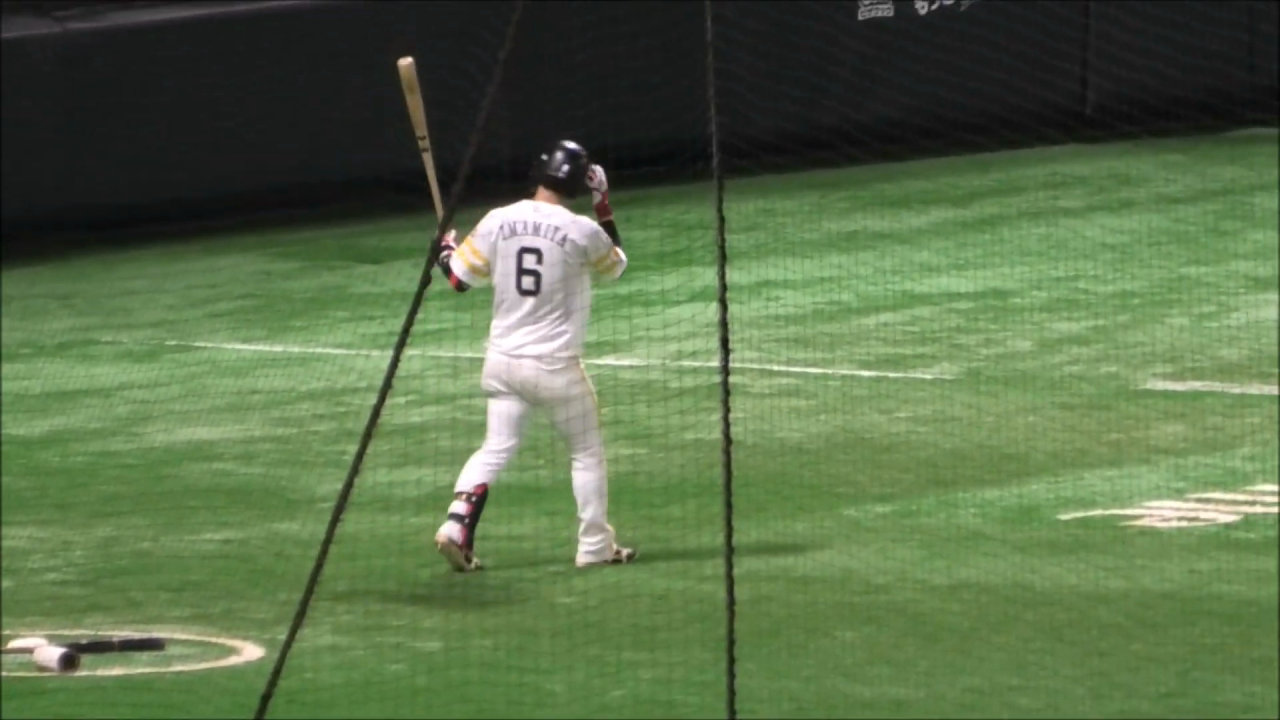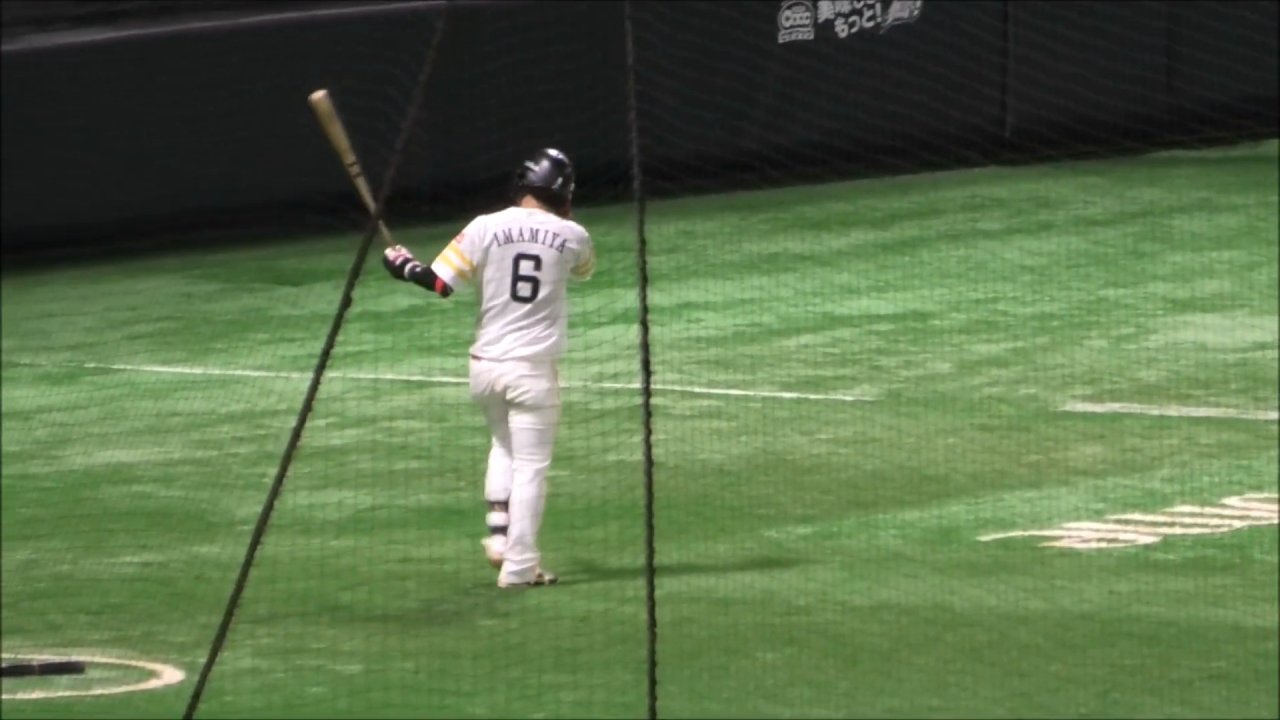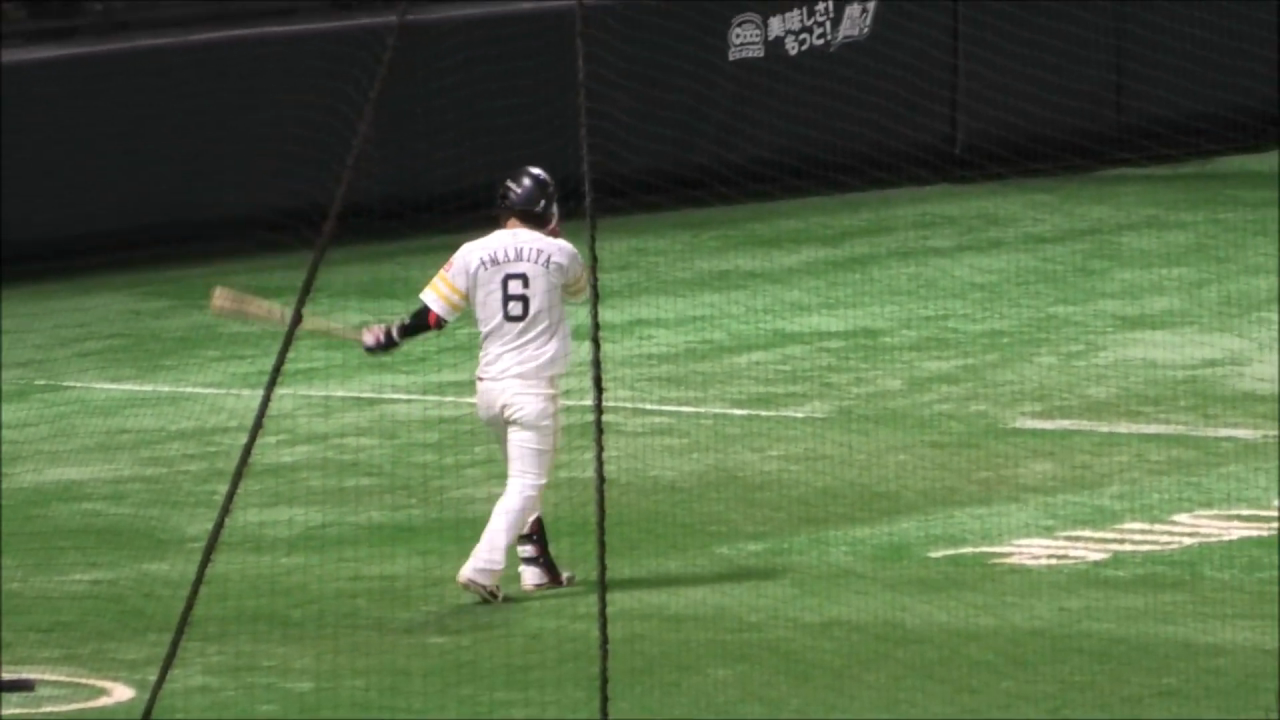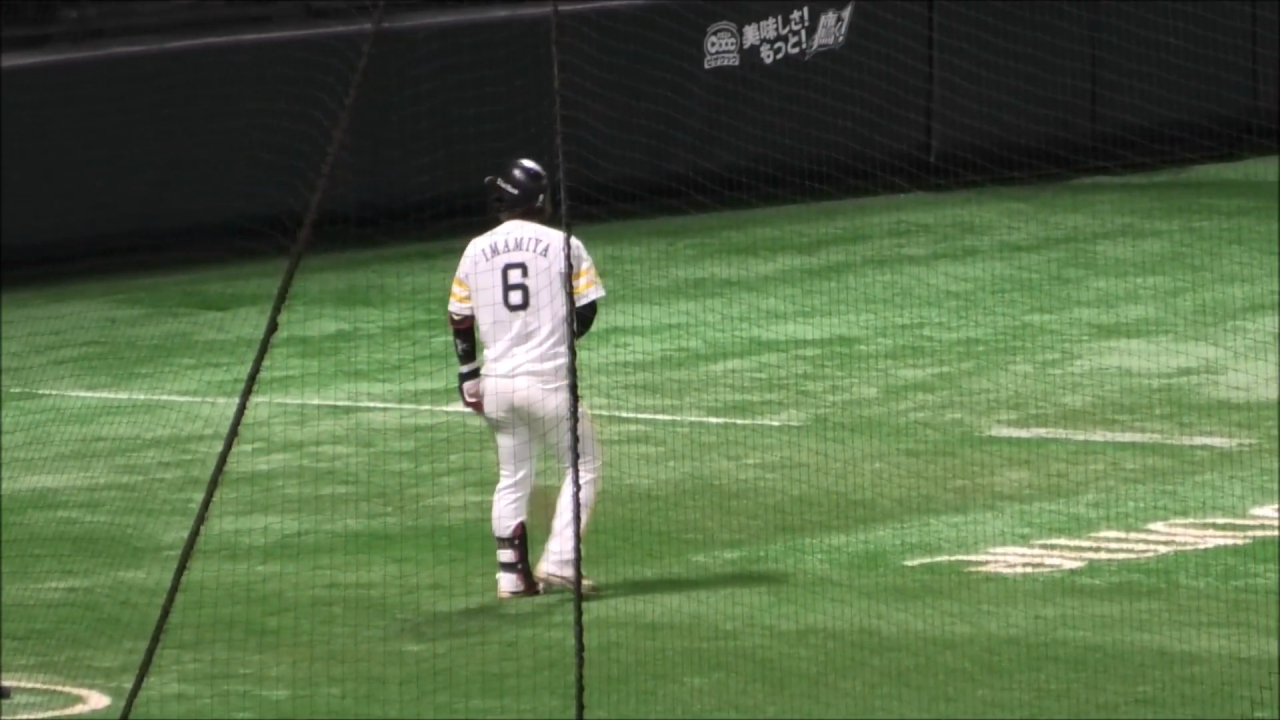
dt=0.3s
person 1, frame 1
left shoulder: (496, 221)
right shoulder: (582, 230)
left elbow: (458, 279)
right elbow: (616, 267)
left wrist: (445, 249)
right wrist: (605, 210)
left hip: (502, 359)
right hip: (553, 363)
left knee: (495, 450)
right knee: (587, 453)
left ankle: (457, 526)
right ankle: (596, 546)
person 1, frame 2
left shoulder: (484, 228)
right shoulder: (573, 236)
left elbow: (440, 282)
left wrist: (402, 266)
right wrist: (563, 214)
left hip: (485, 366)
right hip: (533, 369)
left knee: (505, 450)
right knee: (530, 467)
left ankle: (500, 537)
right ankle: (519, 566)
person 1, frame 3
left shoulder: (472, 254)
right shoulder: (561, 253)
left elbow: (433, 315)
right elbow: (580, 292)
left wrist: (390, 334)
left hip: (489, 386)
right hip: (533, 386)
left knee: (523, 478)
right knee: (526, 484)
left ankle: (538, 566)
right ankle: (481, 568)
person 1, frame 4
left shoulder: (477, 250)
right shoulder: (563, 243)
left elbow: (462, 321)
right elbow: (586, 312)
left wrist: (469, 375)
left hip: (498, 382)
right hip: (547, 381)
left knee: (512, 479)
right knee: (584, 468)
left ankle: (513, 575)
right ankle: (559, 561)
